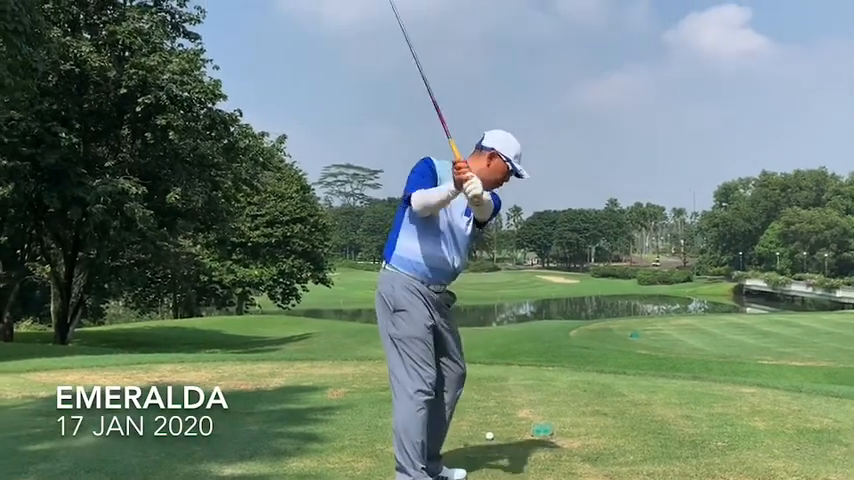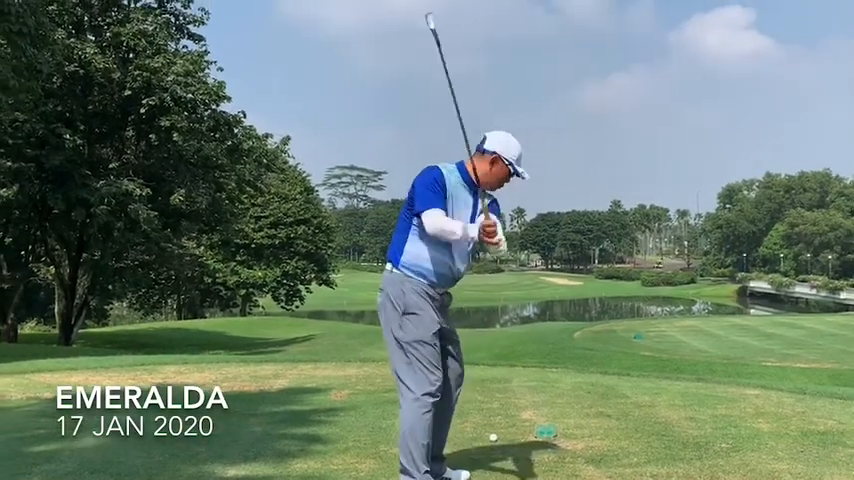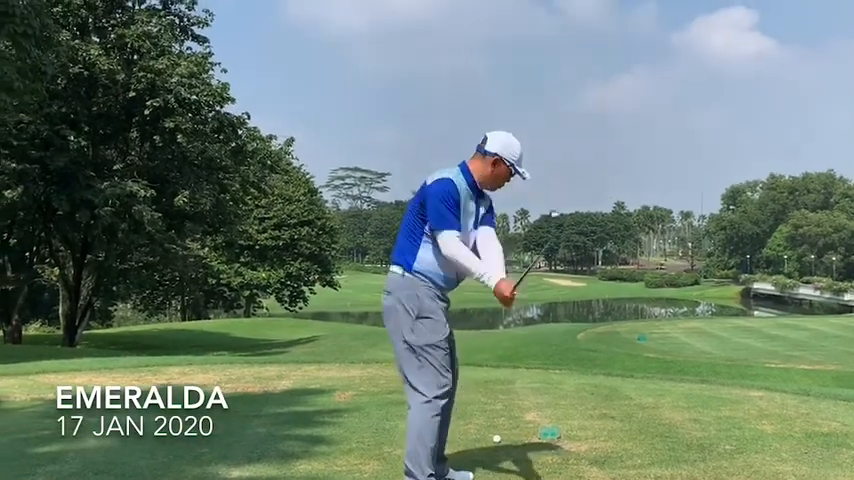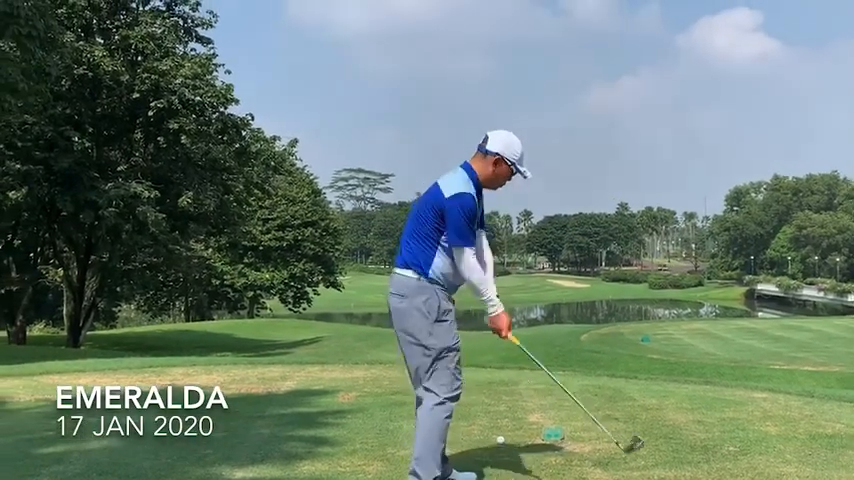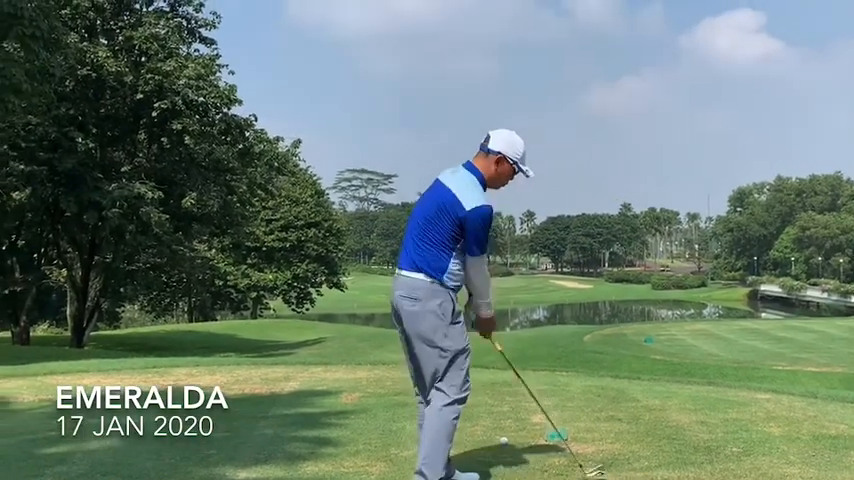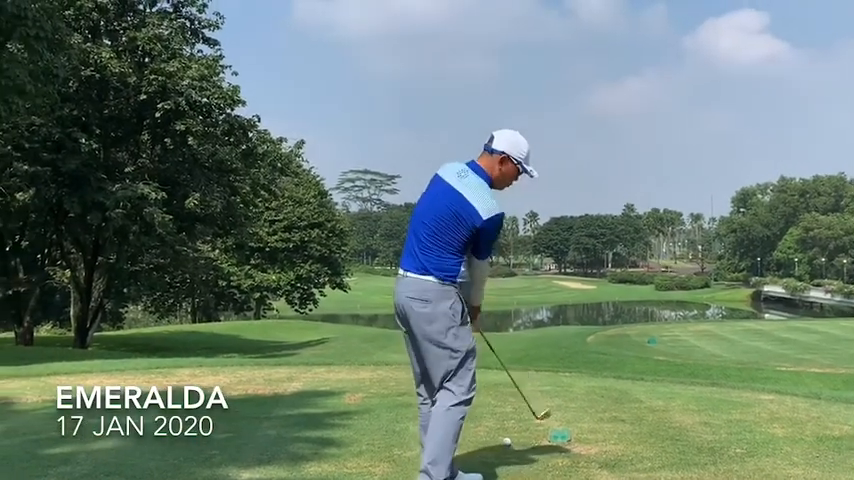
dt=0.1s
person 1, frame 1
left shoulder: (488, 199)
right shoulder: (430, 168)
left elbow: (481, 207)
right elbow: (420, 203)
left wrist: (469, 184)
right wrist: (454, 187)
left hip: (437, 293)
right hip: (403, 288)
left knee: (451, 377)
right knee: (416, 384)
person 1, frame 2
left shoulder: (486, 202)
right shoulder: (436, 176)
left elbow: (492, 230)
right elbow: (433, 224)
left wrist: (492, 235)
right wrist: (471, 229)
left hip: (432, 294)
right hip: (406, 290)
left knee: (450, 378)
right knee: (422, 386)
person 1, frame 3
left shoulder: (482, 202)
right shoulder: (445, 185)
left elbow: (488, 245)
right elbow: (451, 248)
left wrist: (500, 278)
right wrist: (492, 281)
left hip: (430, 295)
right hip: (413, 293)
left knee: (443, 382)
right knee: (430, 387)
person 1, frame 4
left shoulder: (462, 184)
right shoulder: (462, 197)
left elbow: (482, 252)
right elbow: (466, 264)
left wrist: (493, 303)
right wrist: (494, 308)
left hip: (412, 291)
right hip: (421, 295)
left knee: (431, 387)
right knee: (441, 389)
person 1, frame 5
left shoulder: (454, 178)
right shoulder: (478, 206)
right elbow: (477, 267)
left wrist: (478, 303)
right wrist: (483, 312)
left hip: (413, 291)
right hip: (430, 296)
left knee: (432, 388)
right knee: (450, 389)
person 1, frame 6
left shoulder: (448, 172)
right shoulder: (488, 211)
right elbow: (478, 267)
left wrist: (464, 299)
right wrist: (474, 305)
left hip: (408, 289)
right hip: (435, 297)
left knee: (432, 389)
right knee: (456, 390)
